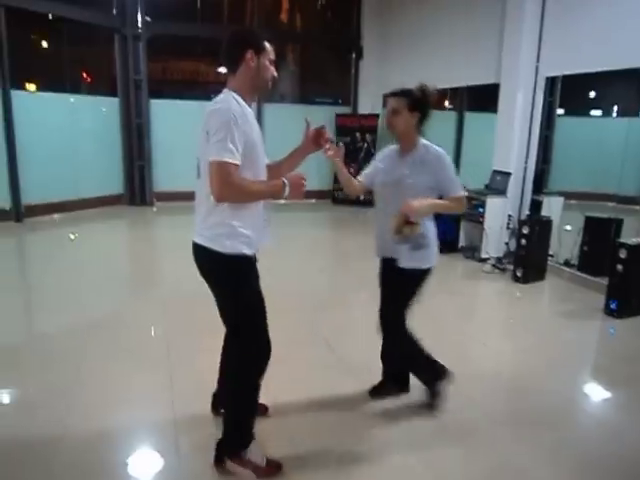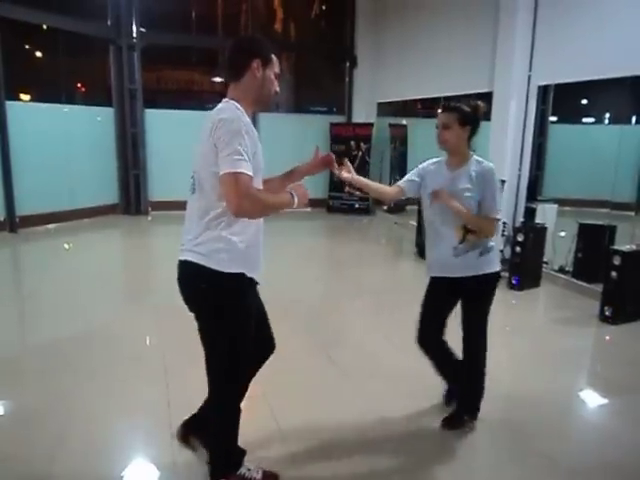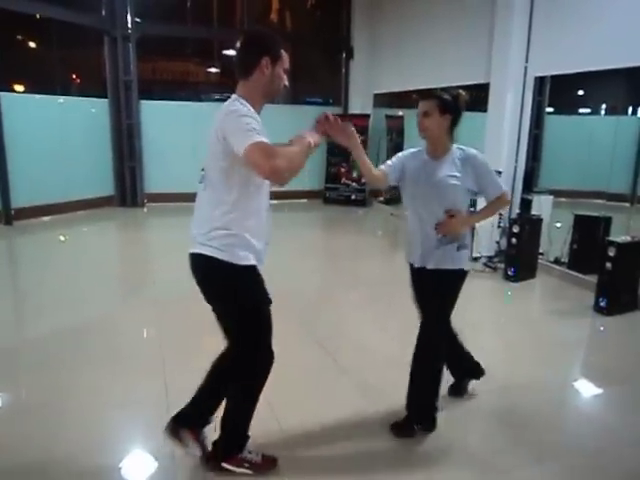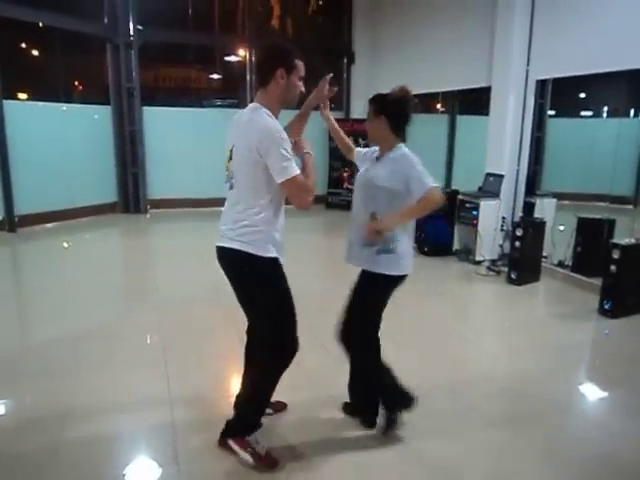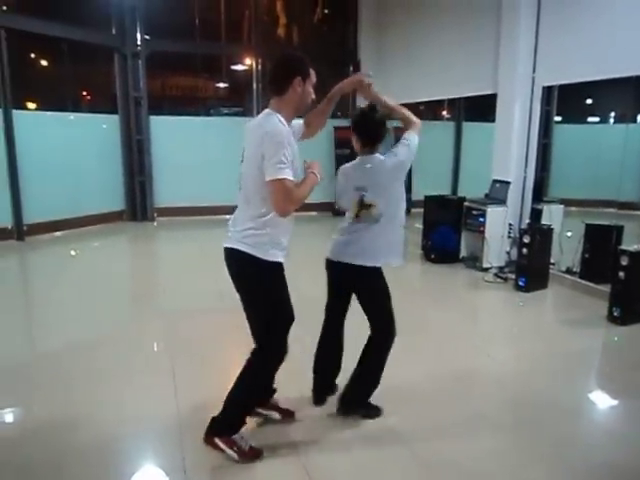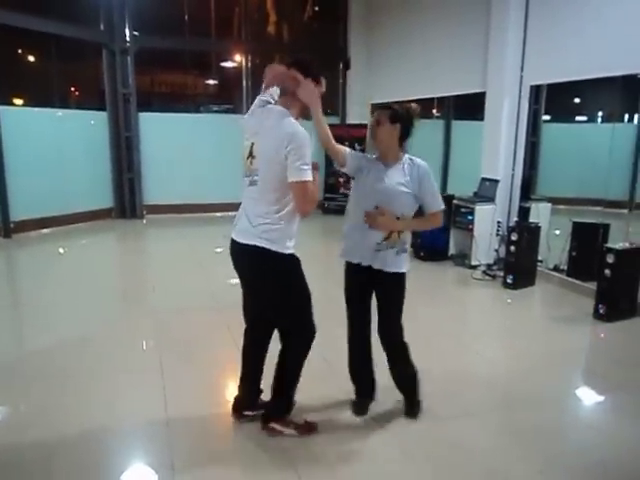
dt=0.5s
person 1, frame 1
left shoulder: (242, 112)
right shoulder: (227, 110)
left elbow: (261, 175)
right elbow: (225, 188)
left wrist: (304, 150)
right wrist: (285, 188)
left hip: (231, 248)
right hip: (224, 250)
left knee: (241, 333)
right knee: (255, 345)
left ankle: (228, 400)
person 1, frame 2
left shoulder: (231, 120)
right shoulder: (233, 120)
left elbow: (254, 188)
right elbow: (243, 201)
left wrist: (305, 170)
right wrist: (293, 198)
left hip: (224, 268)
right hip: (215, 271)
left knee: (259, 346)
right knee: (231, 369)
left ankle: (201, 426)
person 1, frame 3
left shoulder: (240, 115)
right shoulder: (238, 115)
left elbow: (270, 174)
right elbow: (272, 167)
left wrist: (303, 142)
right wrist: (306, 142)
left hip: (220, 255)
right hip: (227, 259)
left knee: (245, 346)
right knee: (257, 354)
left ankle: (189, 421)
right ankle: (229, 449)
person 1, frame 4
left shoulder: (246, 120)
right shoulder: (266, 129)
right elbow: (303, 197)
left wrist: (310, 107)
right wrist: (307, 154)
left hip: (235, 246)
right hip: (253, 253)
left knee: (264, 330)
right knee: (281, 342)
left ankle: (253, 399)
right ankle: (240, 430)
person 1, frame 5
left shoulder: (267, 123)
right shoulder: (277, 134)
left elbow: (311, 126)
right elbow: (286, 203)
left wrist: (339, 93)
right wrist: (312, 176)
left hip: (249, 250)
right hip: (256, 255)
left knee: (278, 327)
right knee: (271, 344)
left ankle: (260, 398)
right ankle: (224, 428)
person 1, frame 6
left shoulder: (257, 115)
right shoulder: (295, 135)
left elbow: (271, 78)
right elbow: (306, 205)
left wrist: (279, 77)
right wrist: (316, 177)
left hip: (244, 243)
right hip: (271, 251)
left knee: (260, 326)
right knee: (300, 331)
left ankle: (247, 400)
right ankle: (278, 413)
person 2, frame 1
left shoulder: (433, 157)
right shoulder: (385, 156)
left elbow: (461, 202)
right elbow: (355, 189)
left wrist: (428, 204)
right wrist: (339, 164)
left hip: (416, 257)
right hip: (390, 253)
left knee: (392, 322)
right knee: (389, 317)
left ankle: (433, 373)
right ankle: (395, 379)
person 2, frame 2
left shoulder: (484, 172)
right shoulder: (429, 169)
left elbow: (490, 229)
right elbow: (392, 193)
left wrist: (455, 205)
right wrist: (355, 179)
left hip: (480, 269)
right hip: (442, 269)
left knee: (473, 338)
right knee: (428, 335)
left ankle: (468, 406)
right ankle: (457, 379)
person 2, frame 3
left shoulder: (469, 160)
right shoulder: (408, 159)
left elbow: (502, 199)
right elbow: (375, 178)
left wrist: (467, 221)
right wrist: (354, 148)
left hip: (450, 263)
right hip: (419, 260)
left knee: (429, 335)
right knee: (437, 328)
left ankle: (422, 416)
right ankle: (467, 368)
person 2, frame 4
left shoulder: (403, 160)
right shoulder: (374, 157)
left elbow: (434, 198)
right elbow: (350, 150)
left wrist: (390, 221)
right wrist: (326, 116)
left hip: (385, 264)
right hip: (373, 261)
left knee: (354, 332)
right knee: (361, 331)
left ankle: (394, 397)
right ankle: (363, 404)
person 2, frame 5
left shoulder: (346, 171)
right shoulder: (392, 166)
right elbow: (414, 124)
right wrist: (380, 101)
left hip: (339, 259)
right hip: (366, 265)
left knee: (333, 323)
right knee: (384, 329)
left ankle: (323, 388)
right ankle: (354, 398)
person 2, frame 6
left shoulder: (417, 170)
right shoulder: (363, 164)
left elbow: (436, 218)
right elbow: (330, 145)
left wrist: (395, 224)
right wrist: (313, 103)
left hip: (392, 266)
right hip: (357, 261)
left knee: (391, 332)
right knee: (358, 328)
left ankle: (410, 390)
right ankle: (364, 390)
